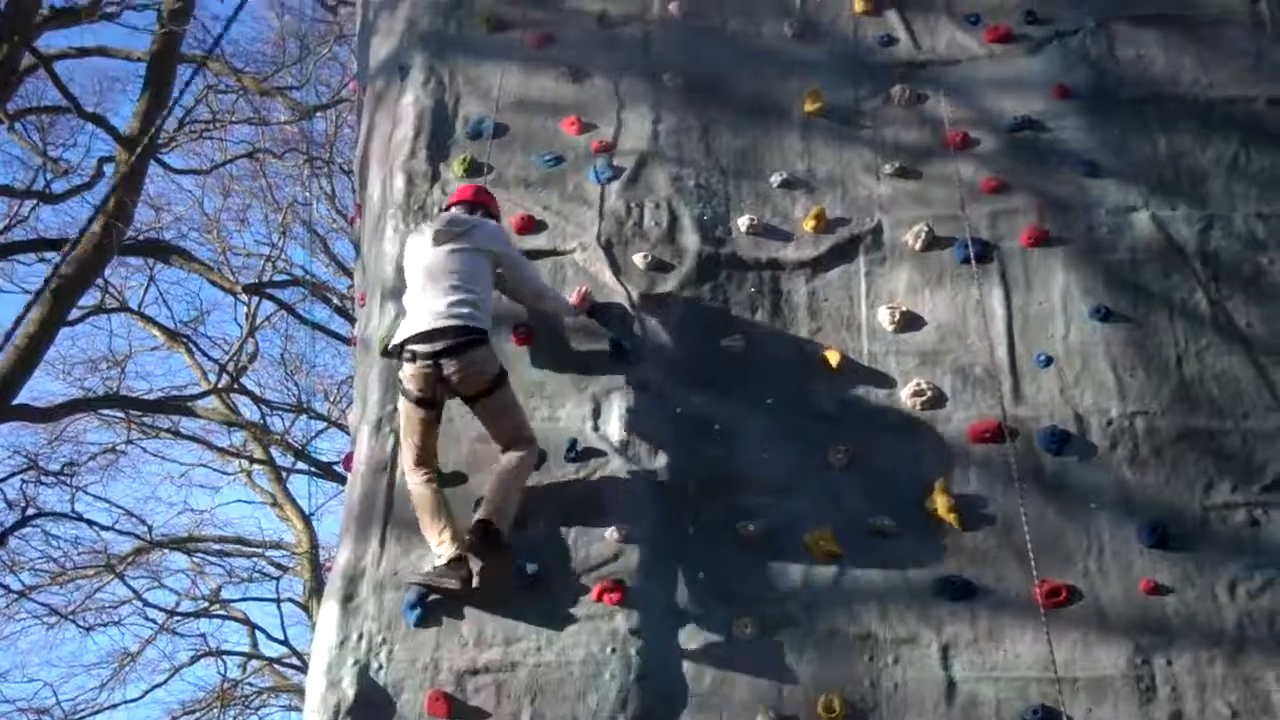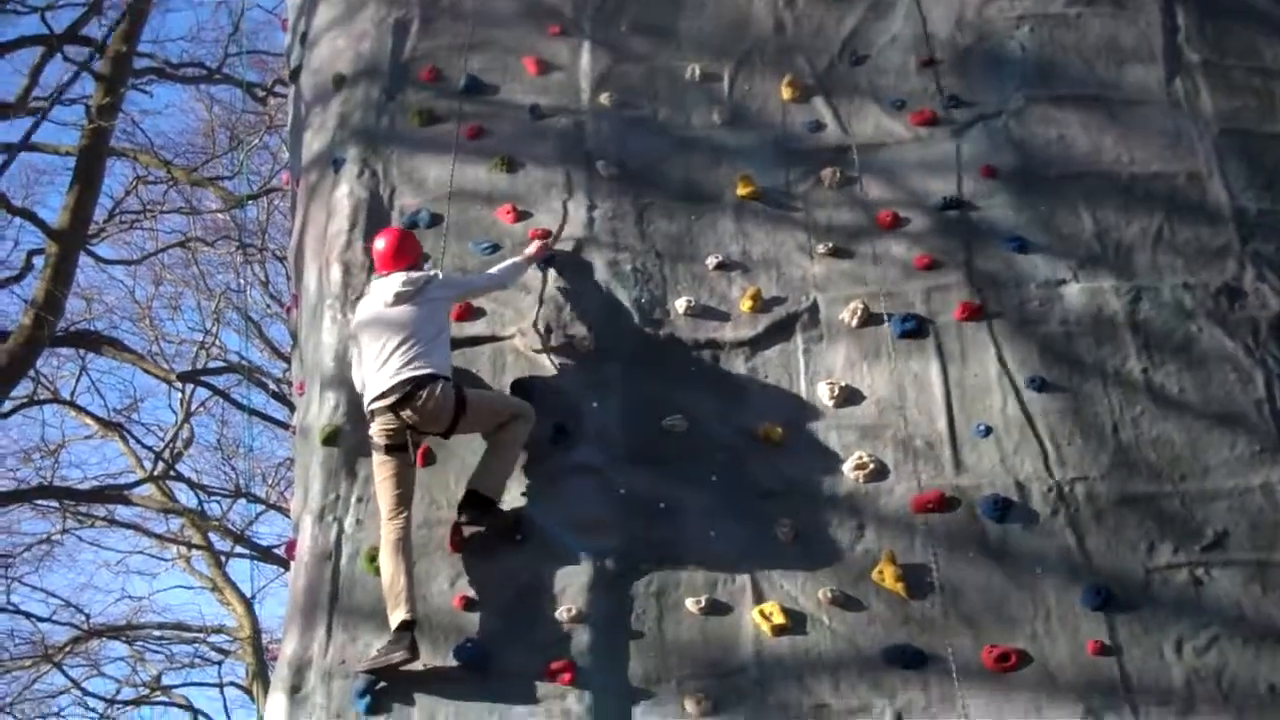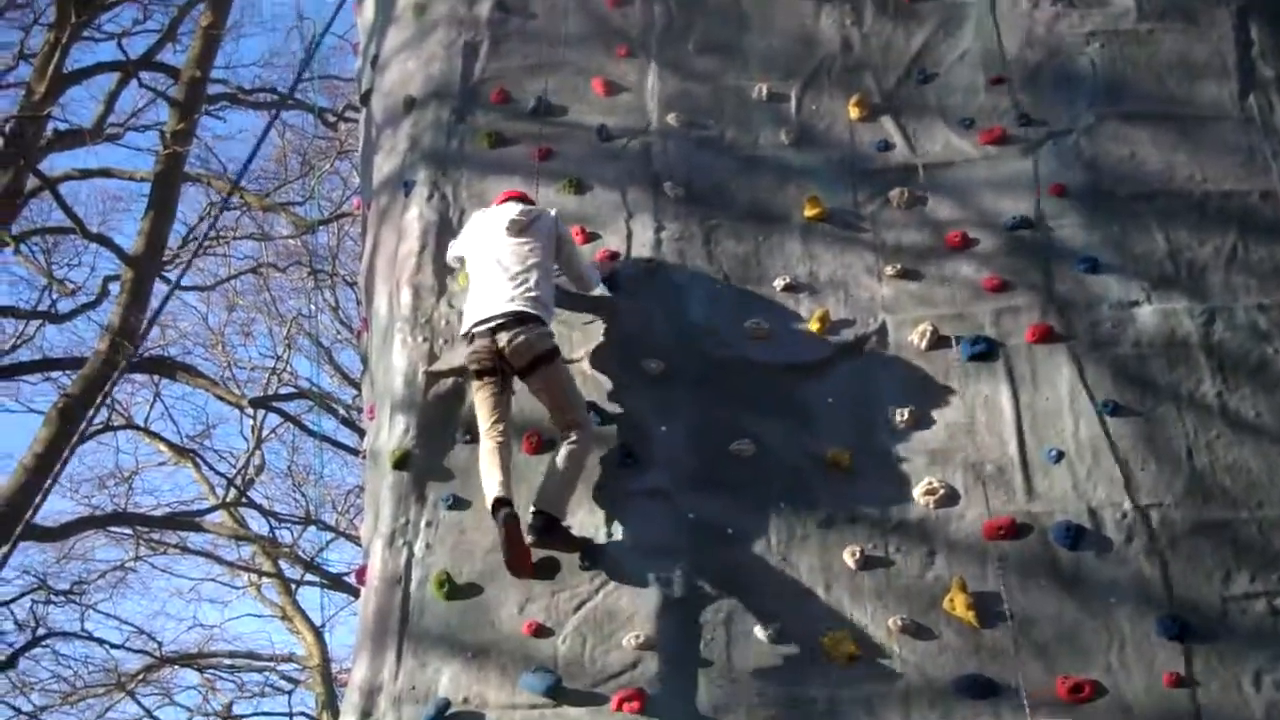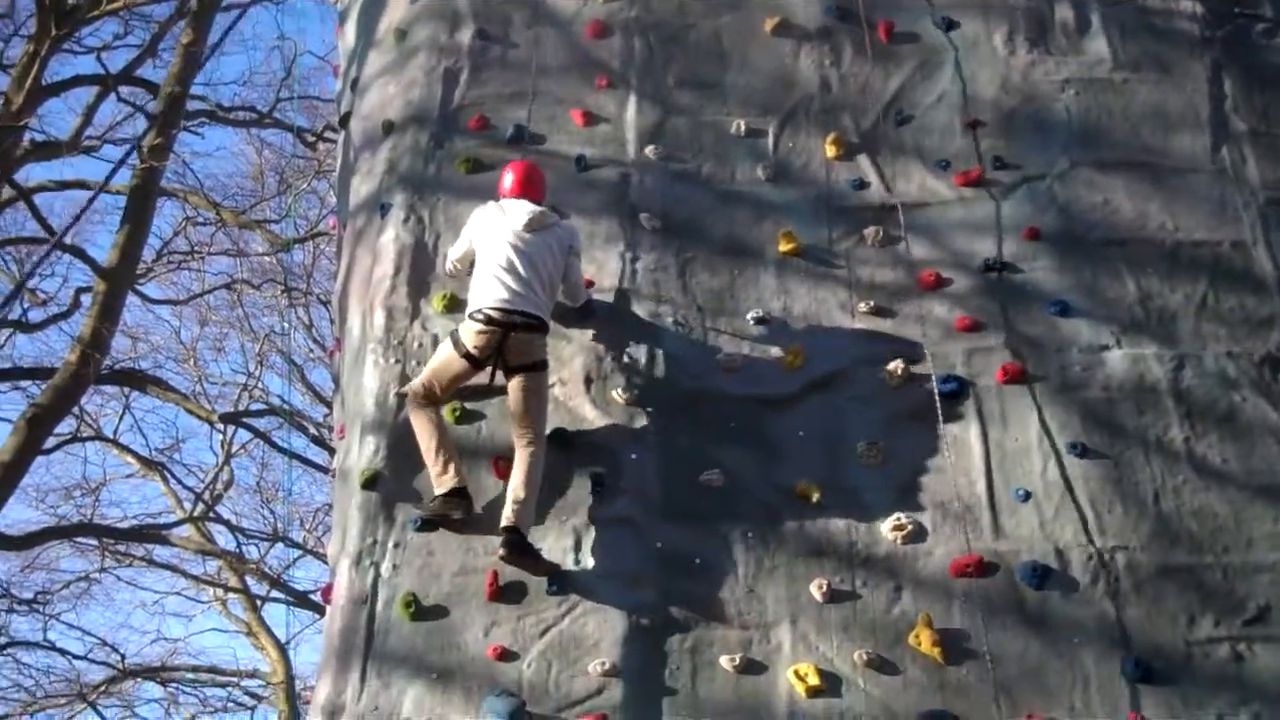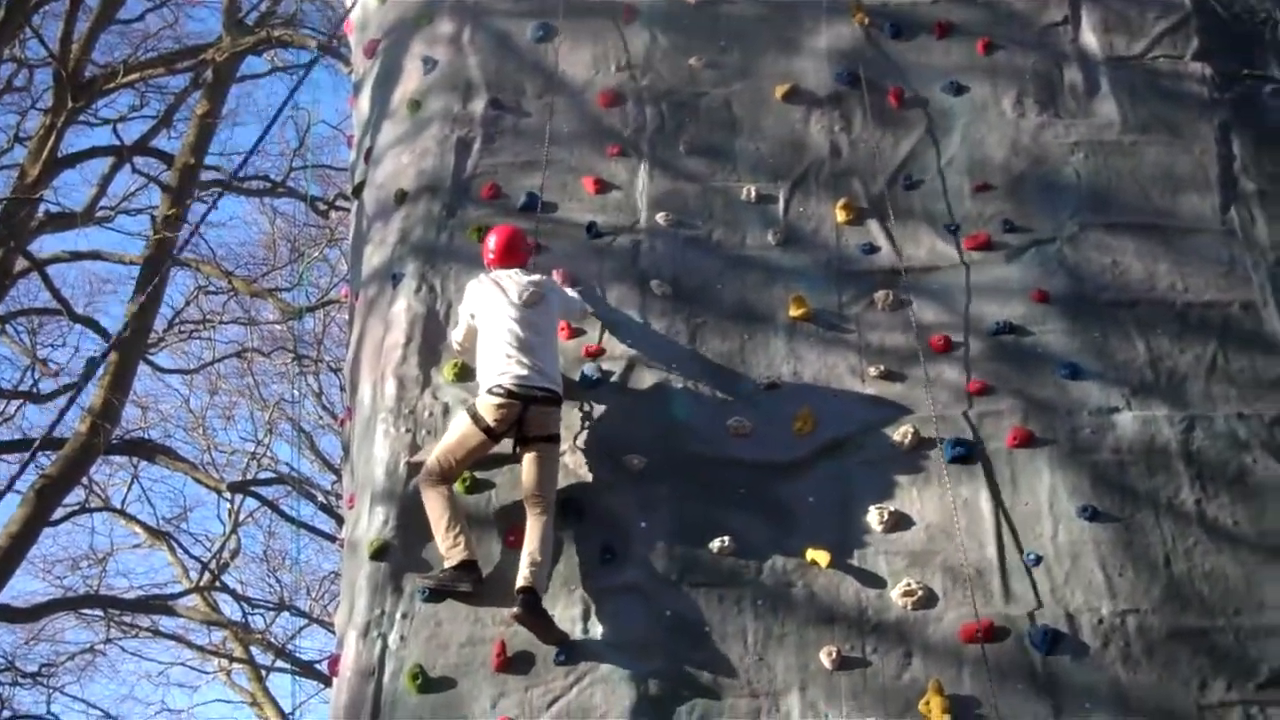
dt=1s
person 1, frame 1
left shoulder: (415, 242)
right shoulder: (489, 233)
right elbow: (536, 293)
right wrist: (569, 308)
left hip: (415, 355)
right hip: (466, 349)
left knee: (418, 467)
right knee: (521, 446)
left ankle: (450, 560)
right ankle: (488, 527)
person 1, frame 2
left shoulder: (363, 309)
right shoulder: (435, 284)
left elbow: (359, 381)
right elbow: (494, 279)
right wrist: (528, 257)
left hip: (382, 416)
right hip: (429, 396)
left knee: (394, 523)
right knee: (520, 413)
left ankle: (402, 630)
right ankle: (479, 501)
person 1, frame 3
left shoulder: (478, 221)
right shoulder: (549, 221)
left elbow: (452, 257)
right elbow: (586, 283)
right wrist: (598, 271)
left hip: (479, 336)
right hip: (525, 330)
left knee: (493, 435)
right knee: (577, 428)
left ankle: (503, 507)
right ankle: (545, 519)
person 1, frame 4
left shoulder: (486, 215)
right shoulder: (565, 232)
left elbow: (453, 265)
right elbow: (577, 297)
right wrist: (583, 293)
left hip: (483, 324)
right hip: (529, 334)
left knee: (420, 398)
right knee: (529, 440)
left ankle: (452, 492)
right ankle: (515, 533)
person 1, frame 5
left shoulder: (479, 288)
right shoulder: (551, 291)
left elbow: (460, 345)
right elbow: (581, 310)
left hip: (499, 399)
right hip: (545, 405)
left knee: (433, 476)
right knee: (540, 508)
left ankle: (460, 565)
right ankle: (529, 593)
